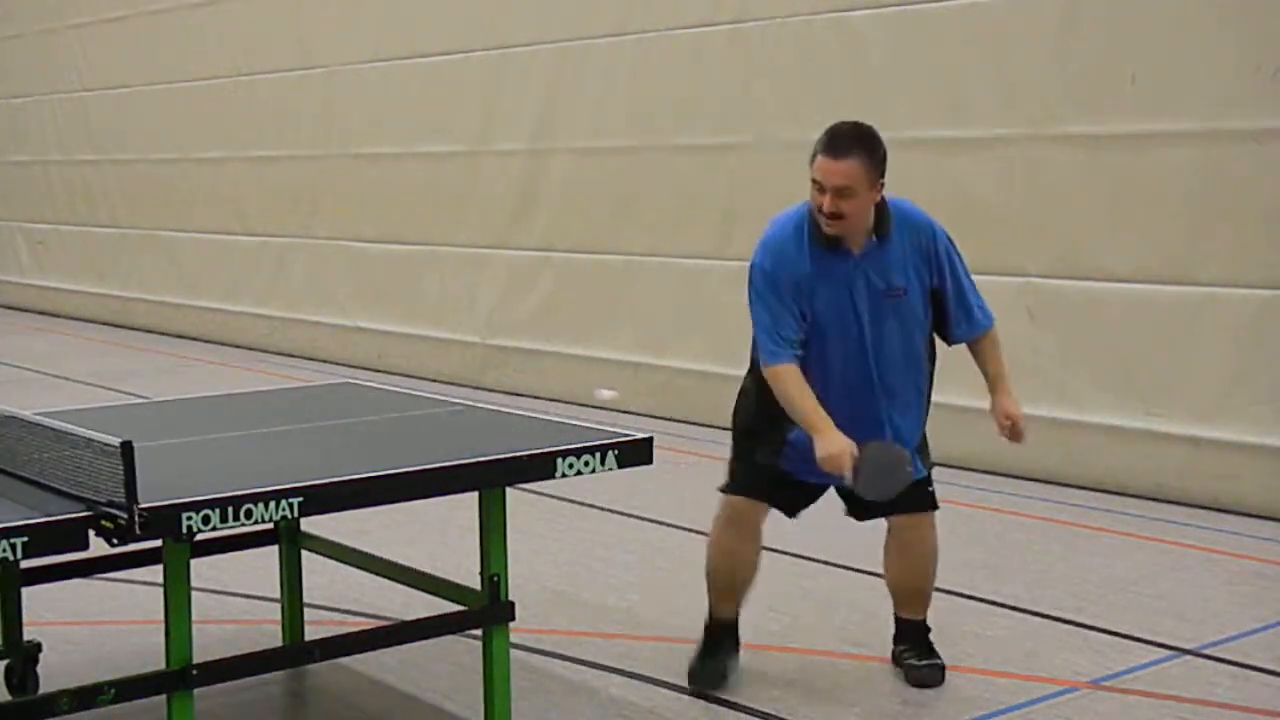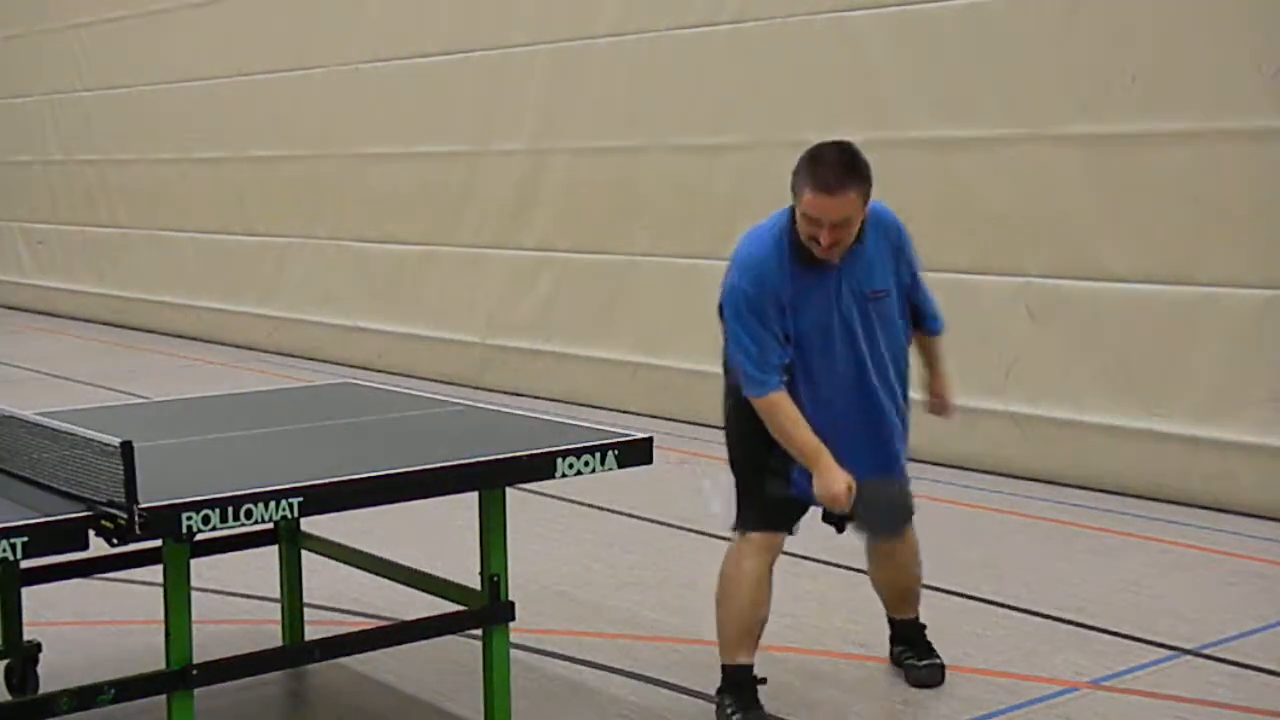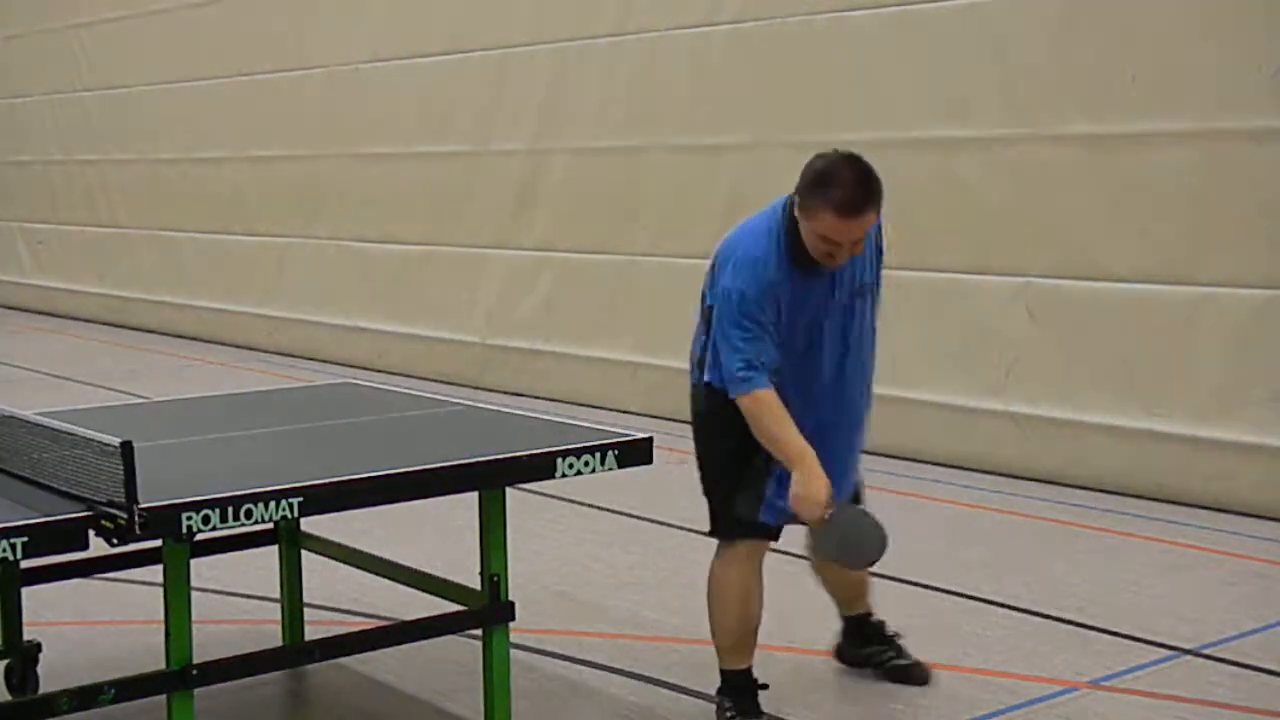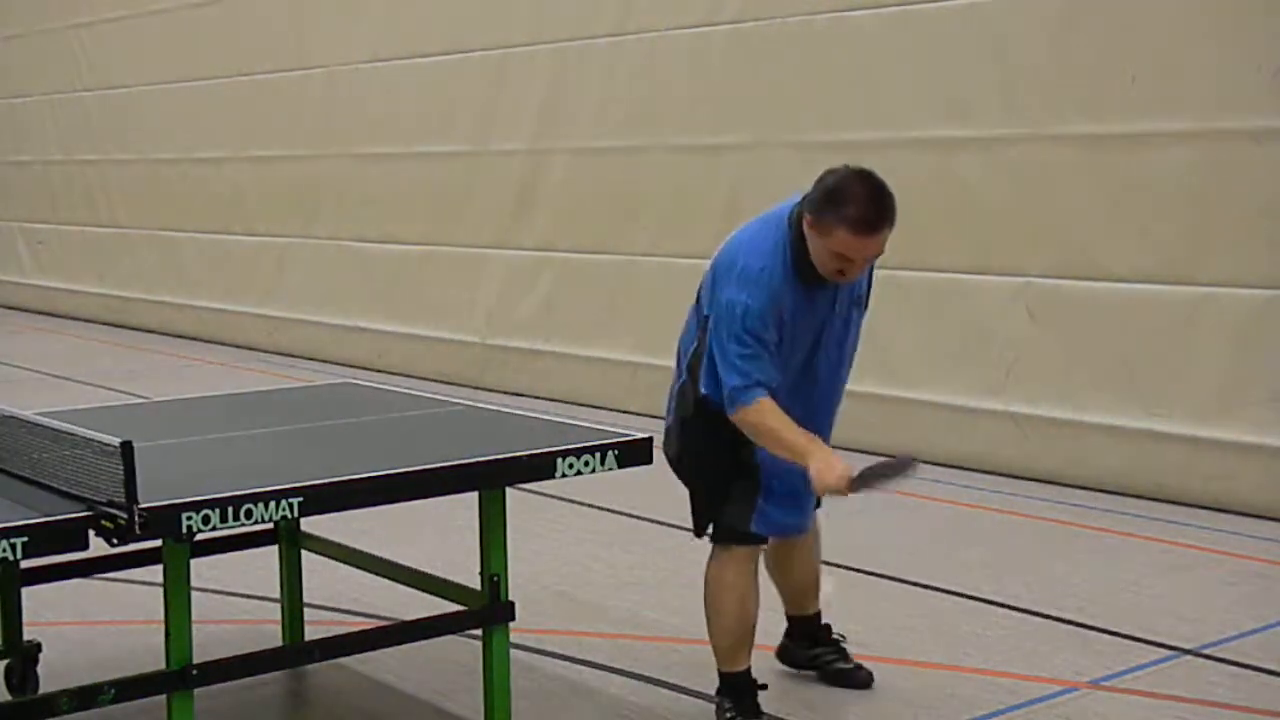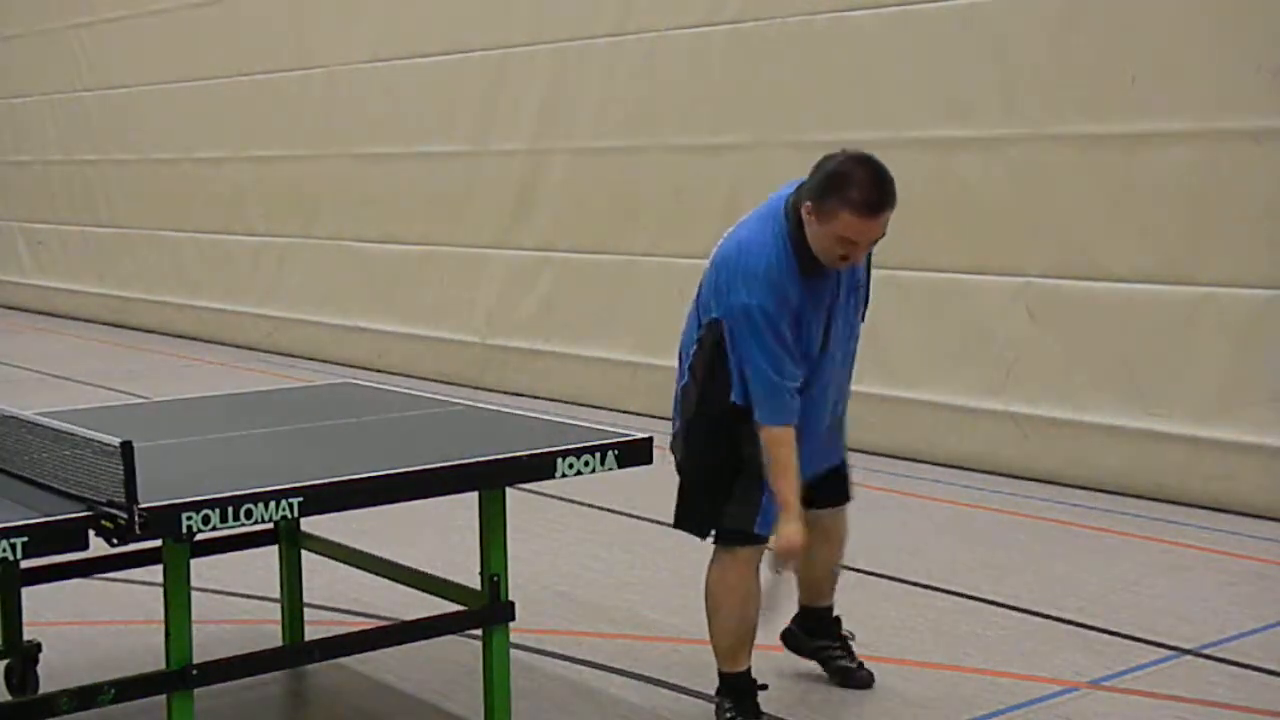
dt=0.2s
person 1, frame 1
left shoulder: (920, 233)
right shoulder: (780, 248)
left elbow: (969, 318)
right elbow: (775, 356)
left wrist: (1001, 393)
right wrist: (823, 434)
left hip: (889, 415)
right hip: (793, 408)
left knee: (913, 515)
right knee: (741, 507)
left ankle: (911, 636)
right ankle: (720, 633)
person 1, frame 2
left shoulder: (888, 233)
right shoulder: (755, 266)
left elbow: (918, 316)
right elbow: (763, 385)
left wrist: (937, 380)
right wrist: (820, 463)
left hip: (869, 421)
right hip: (775, 421)
left knee: (890, 526)
right knee: (760, 535)
left ankle: (906, 635)
person 1, frame 3
left shoulder: (860, 237)
right shoulder: (749, 264)
right elbow: (749, 385)
right wrist: (803, 463)
left hip: (825, 408)
right hip: (744, 413)
left knee: (834, 517)
right knee: (745, 538)
left ankle: (862, 633)
person 1, frame 4
left shoulder: (846, 240)
right shoulder: (754, 272)
right elbow: (744, 396)
right wrist: (816, 453)
left hip: (793, 404)
right hip: (724, 413)
left knee: (795, 519)
right knee: (739, 541)
left ankle: (805, 636)
person 1, frame 5
left shoulder: (847, 230)
right shoulder: (756, 270)
right elbow: (770, 407)
right wrist: (786, 512)
left hip: (812, 406)
right hip: (736, 413)
left knee: (829, 511)
right knee: (743, 543)
left ankle: (815, 627)
